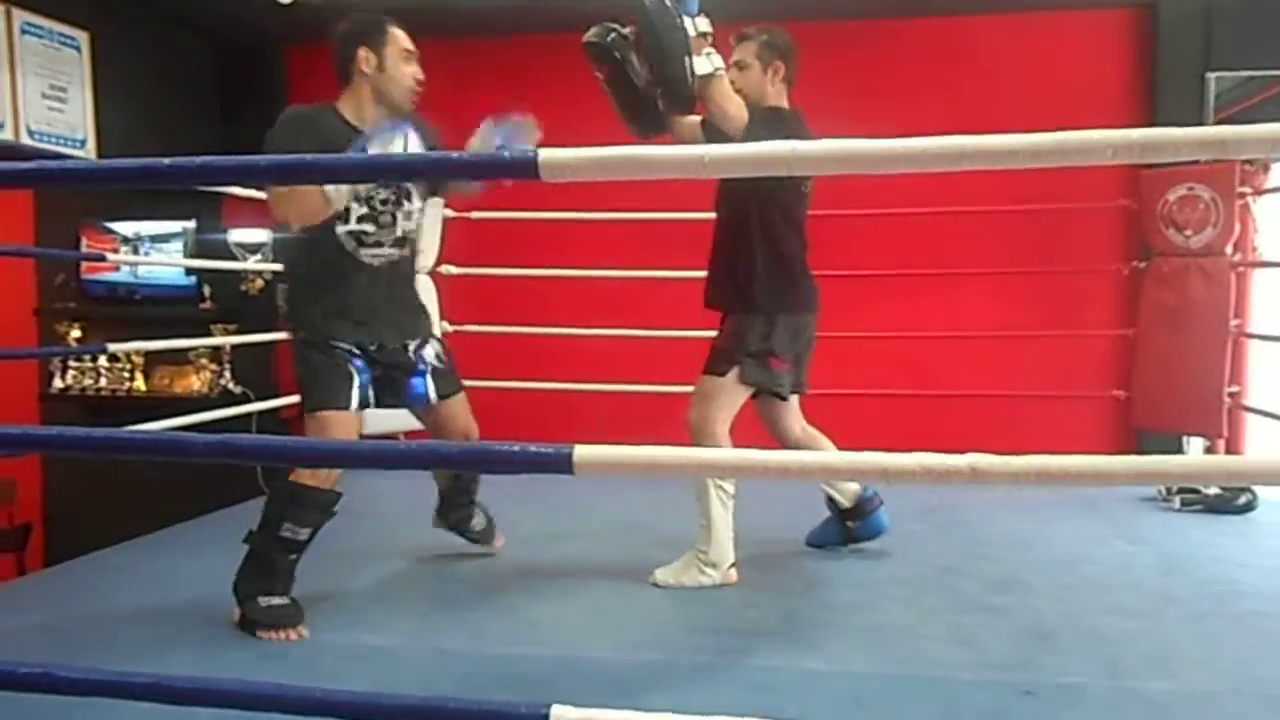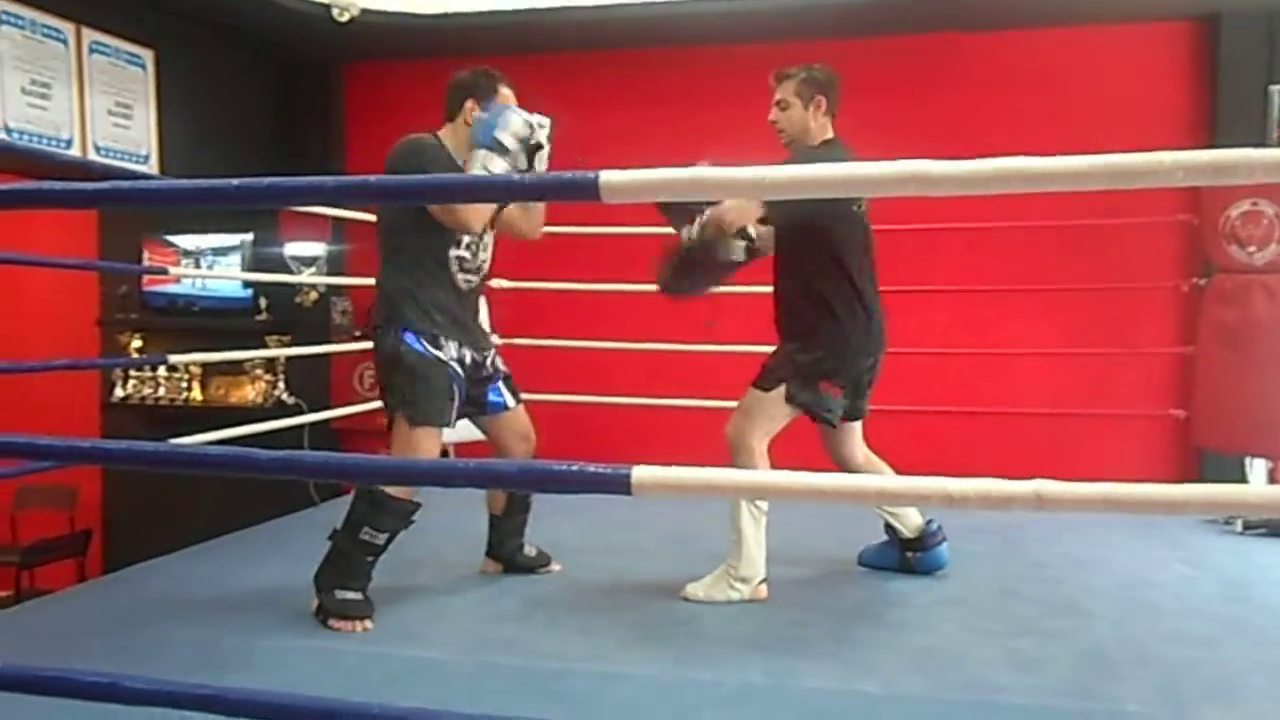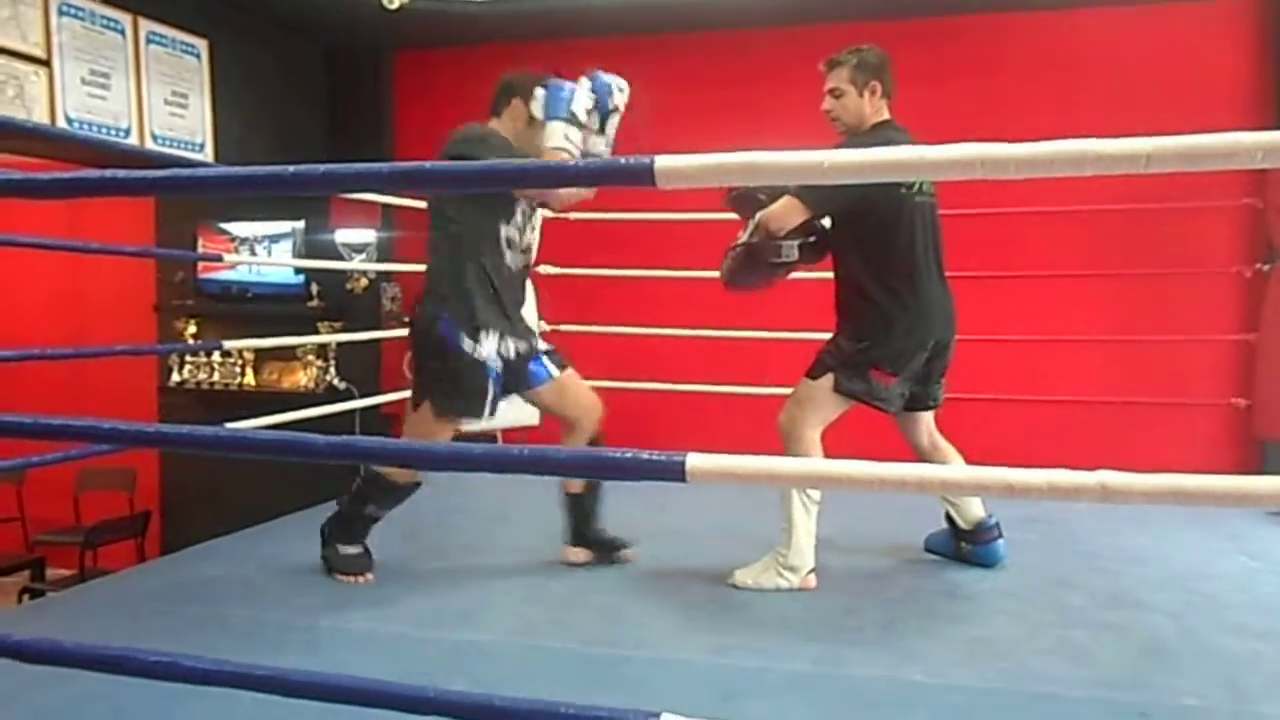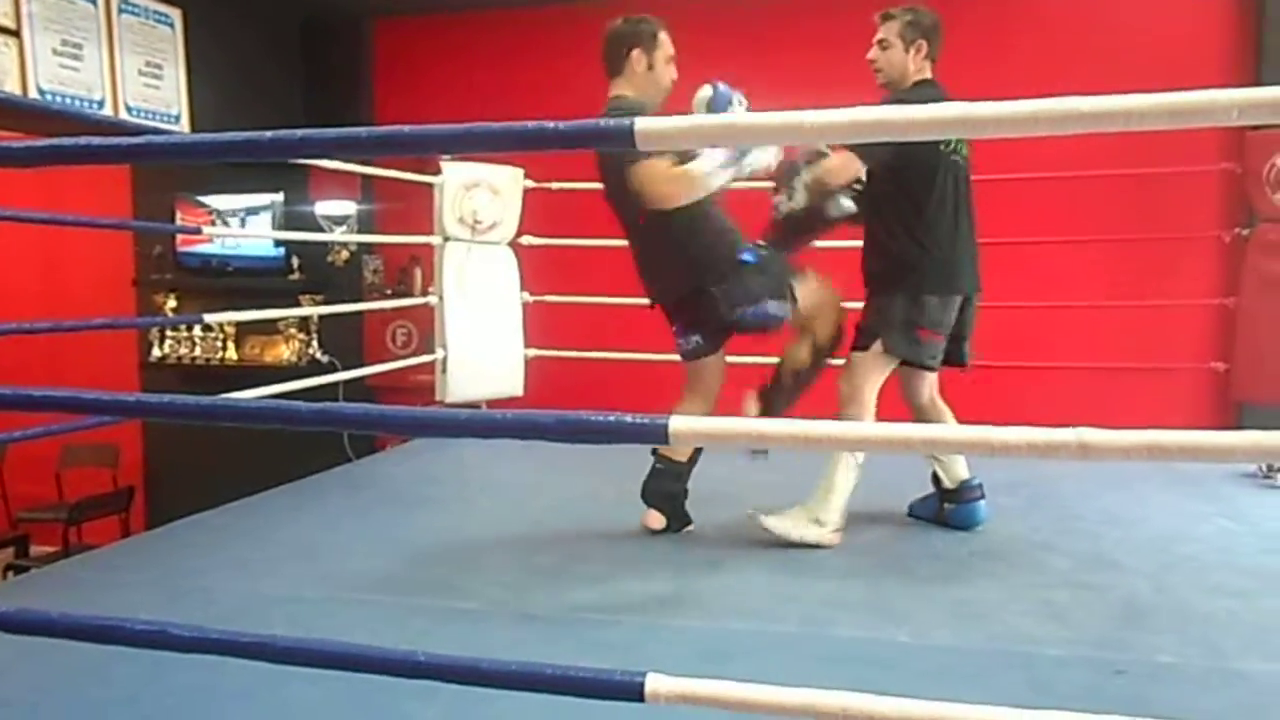
dt=0.7s
person 1, frame 1
left shoulder: (405, 134)
right shoulder: (302, 129)
left elbow: (458, 177)
right elbow: (289, 214)
left wrist: (489, 155)
left hip: (399, 318)
right hip: (328, 327)
left knee: (461, 433)
right knee: (331, 456)
left ankle: (458, 511)
right ankle: (262, 586)
person 1, frame 2
left shoulder: (468, 168)
right shoulder: (416, 154)
left elbow: (527, 228)
right elbow: (469, 218)
left wrist: (530, 160)
right wrist: (497, 151)
left hip: (463, 334)
right hip: (416, 334)
left knee: (519, 441)
right knee: (414, 463)
left ankle: (506, 548)
right ankle: (341, 581)
person 1, frame 3
left shoulder: (509, 160)
right shoulder: (473, 144)
left elbow: (568, 189)
right elbow: (563, 189)
left wrist: (601, 119)
right wrist: (564, 119)
left hip: (506, 326)
right hip: (462, 327)
left knee: (585, 414)
right knee: (425, 446)
left ankle: (584, 536)
right ankle: (343, 536)
person 1, frame 4
left shoulder: (619, 122)
right shoulder: (632, 121)
right elbow: (667, 192)
right wrist: (735, 157)
left hip: (679, 283)
right hip: (719, 267)
left knee: (702, 390)
right knee: (823, 309)
left ankle: (662, 503)
right ankle: (772, 410)
person 2, frame 1
left shoulder: (782, 130)
right shoulder: (760, 134)
left elbow: (726, 116)
right elbow: (682, 128)
left wrist: (698, 47)
left hip: (770, 307)
right hip: (772, 304)
left knee: (705, 418)
right knee: (784, 422)
left ankle: (714, 559)
right ankle: (859, 507)
person 2, frame 2
left shoulder: (818, 167)
right shoulder: (830, 168)
left elbow: (733, 216)
right elbow: (772, 234)
left wrist: (704, 223)
right wrist: (743, 237)
left hip: (828, 336)
right hip: (851, 332)
left knee: (745, 434)
right knee: (846, 448)
left ankle: (746, 574)
right ankle: (920, 538)
person 2, frame 3
left shoulder: (864, 154)
right shoulder: (908, 152)
left elbow: (779, 219)
left wrist: (751, 234)
right wrist: (809, 236)
left hip: (886, 326)
right hip: (929, 321)
left knee: (797, 423)
right knee: (921, 431)
left ankle: (794, 564)
right ankle: (980, 533)
person 2, frame 4
left shoulder: (906, 110)
right shoulder: (940, 112)
left elbow: (840, 171)
left wrist: (795, 194)
right wrist: (838, 198)
left hip: (916, 280)
right hip: (949, 276)
left knee: (857, 388)
right knee: (920, 391)
left ankle: (822, 517)
right ankle: (962, 495)
